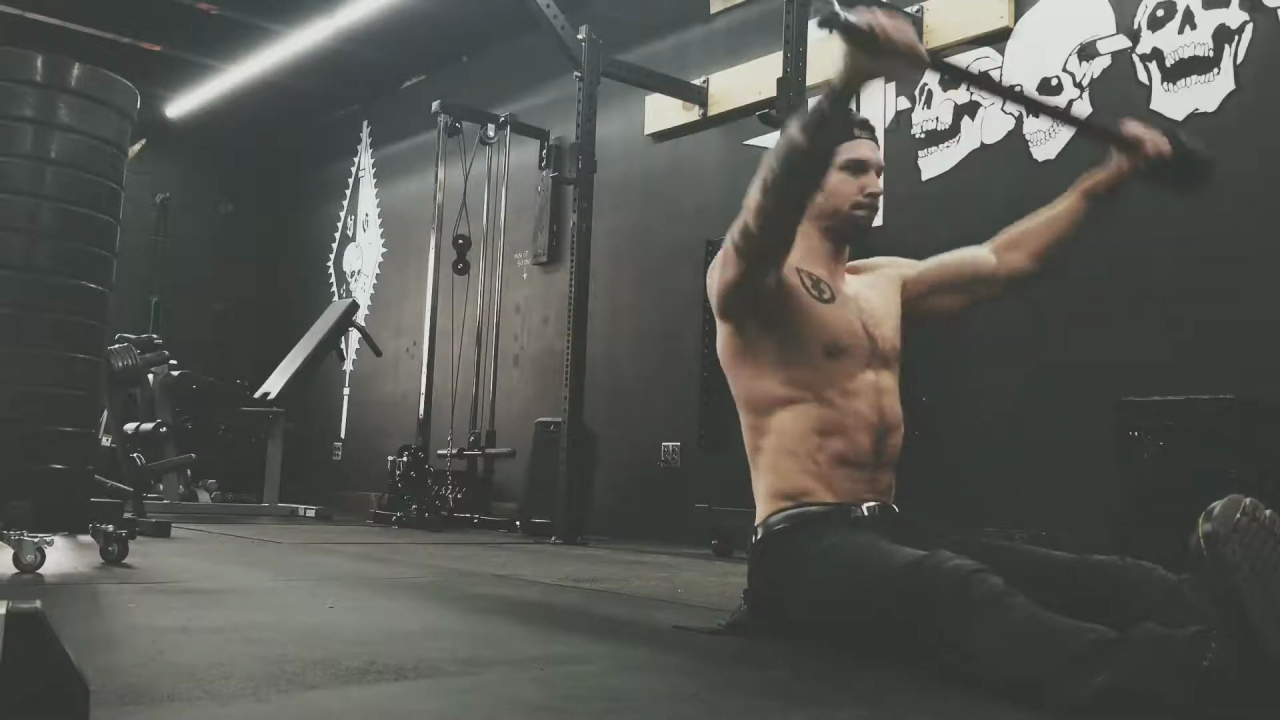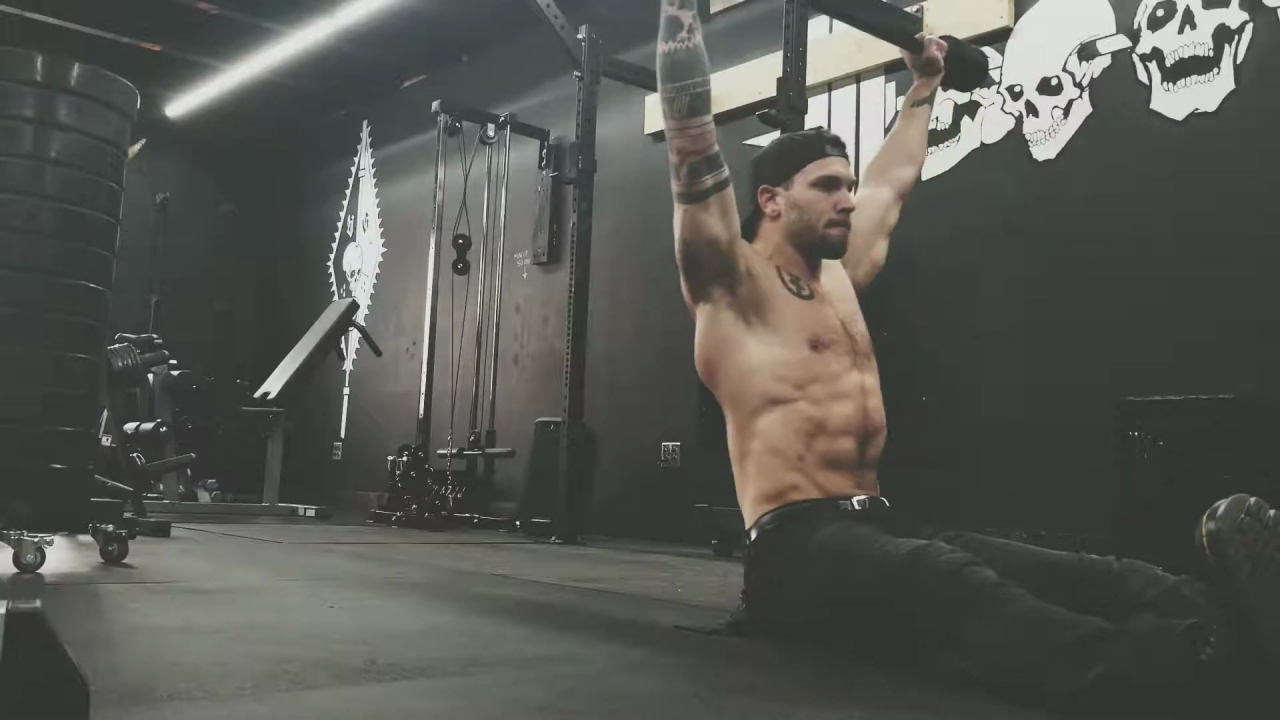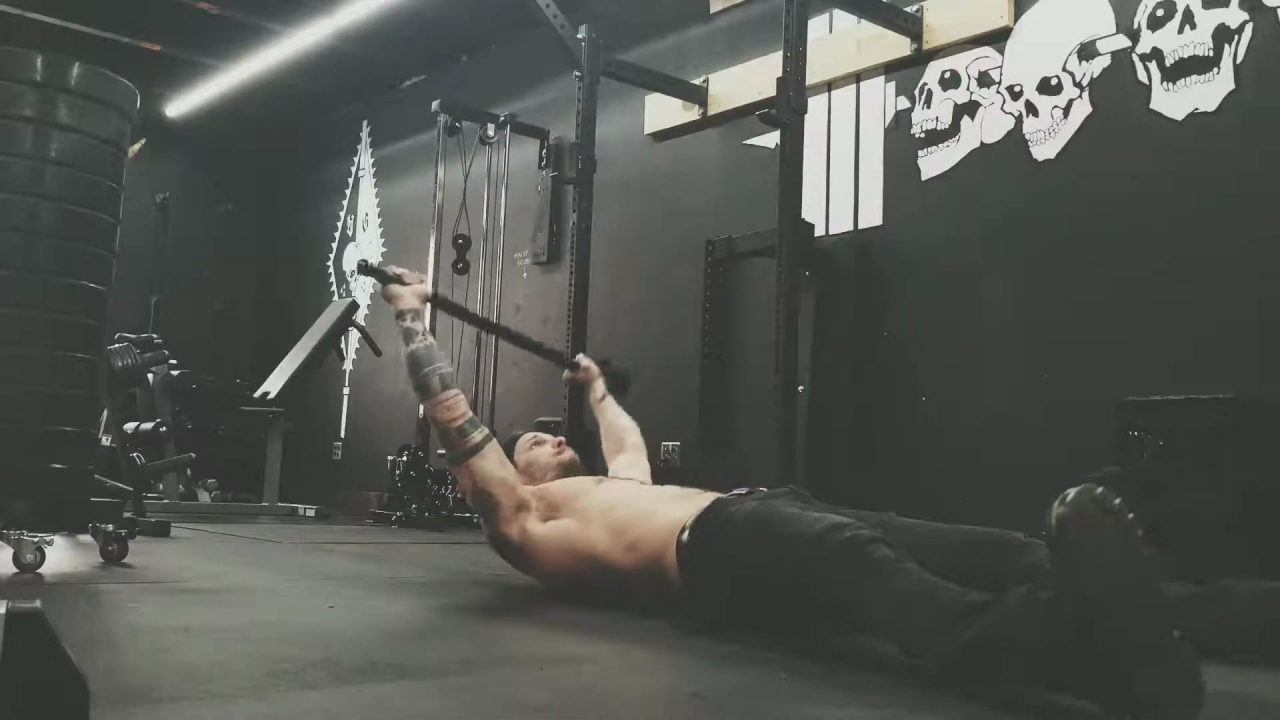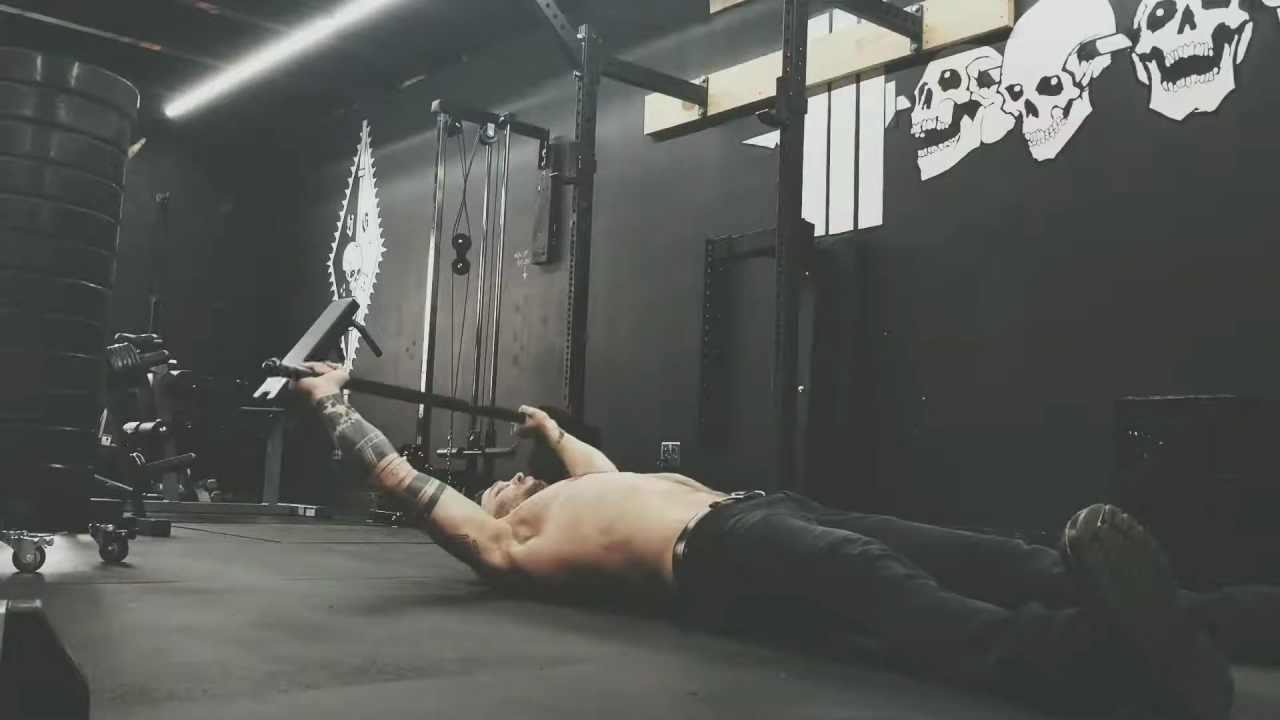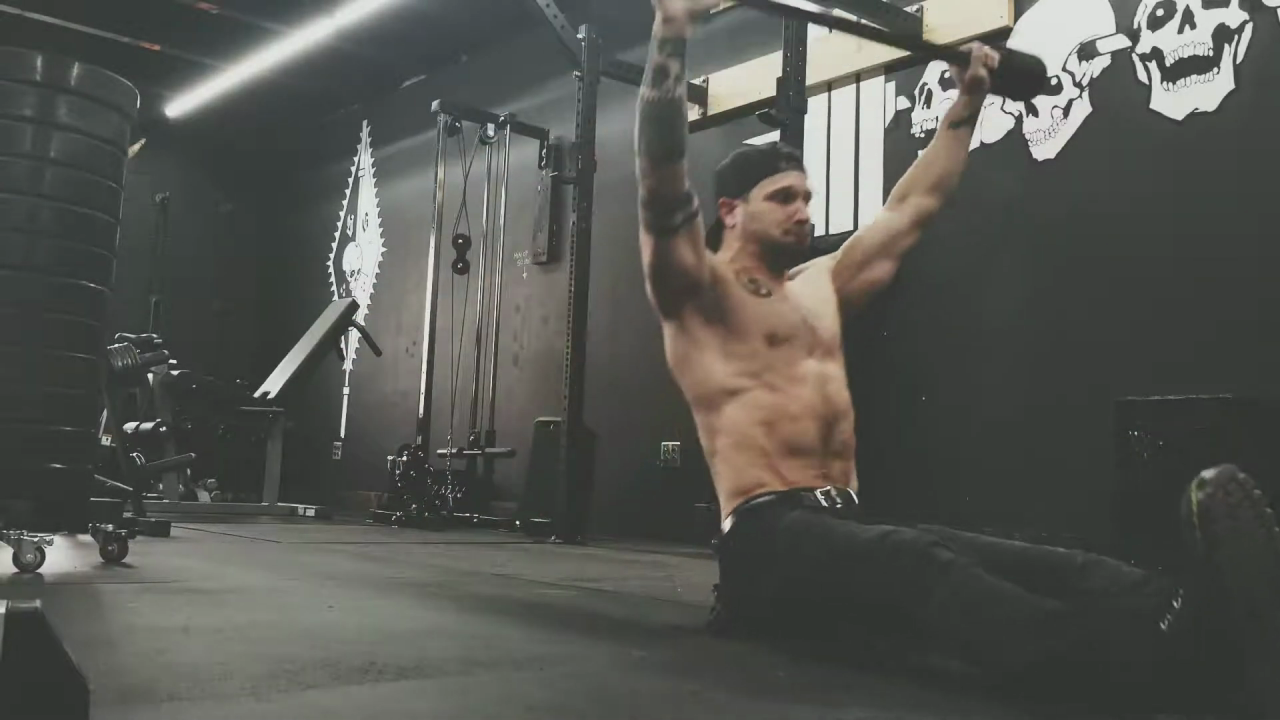
dt=1s
person 1, frame 1
left shoulder: (884, 282)
right shoulder: (751, 282)
left elbow: (1006, 259)
right elbow: (769, 212)
left wrist: (1108, 176)
right wrist: (851, 78)
left hip: (887, 533)
right hip: (804, 550)
left knee: (1090, 575)
right knee: (958, 591)
person 1, frame 2
left shoulder: (839, 278)
right shoulder: (732, 284)
left elbow: (894, 182)
right elbow: (693, 145)
left wrist: (924, 88)
left hip: (878, 526)
right hip: (796, 550)
left knee: (1073, 573)
right knee: (949, 584)
right ankle: (1182, 658)
person 1, frame 3
left shoulder: (612, 493)
right shoulder: (527, 522)
left elbow: (633, 445)
right elbow: (461, 431)
left wrist: (596, 388)
right wrist: (414, 321)
right hip: (715, 546)
left knee: (983, 551)
right knee: (870, 570)
right ankle: (1084, 636)
person 1, frame 4
left shoulder: (576, 497)
right shoulder: (506, 543)
left elbow: (607, 469)
right elbow: (411, 483)
left wrist: (551, 430)
right wrist: (336, 405)
left hip: (757, 511)
right hip: (711, 552)
left knee: (986, 559)
right knee: (886, 590)
left ankle: (1174, 620)
person 1, frame 5
left shoulder: (822, 282)
right shoulder: (694, 293)
left elbow: (915, 204)
right elbow: (661, 189)
left wrist: (968, 97)
left hip: (844, 527)
right hip: (772, 543)
left knee: (1060, 571)
right knee: (921, 573)
right ankle: (1160, 645)
